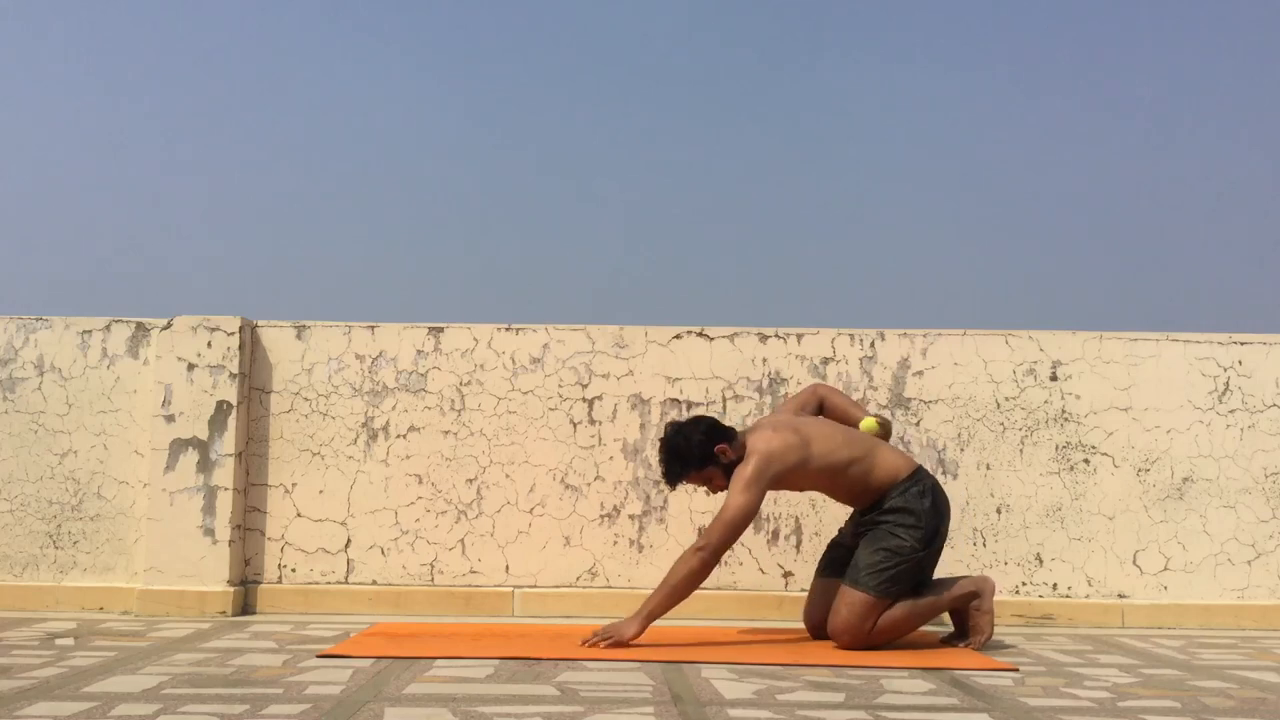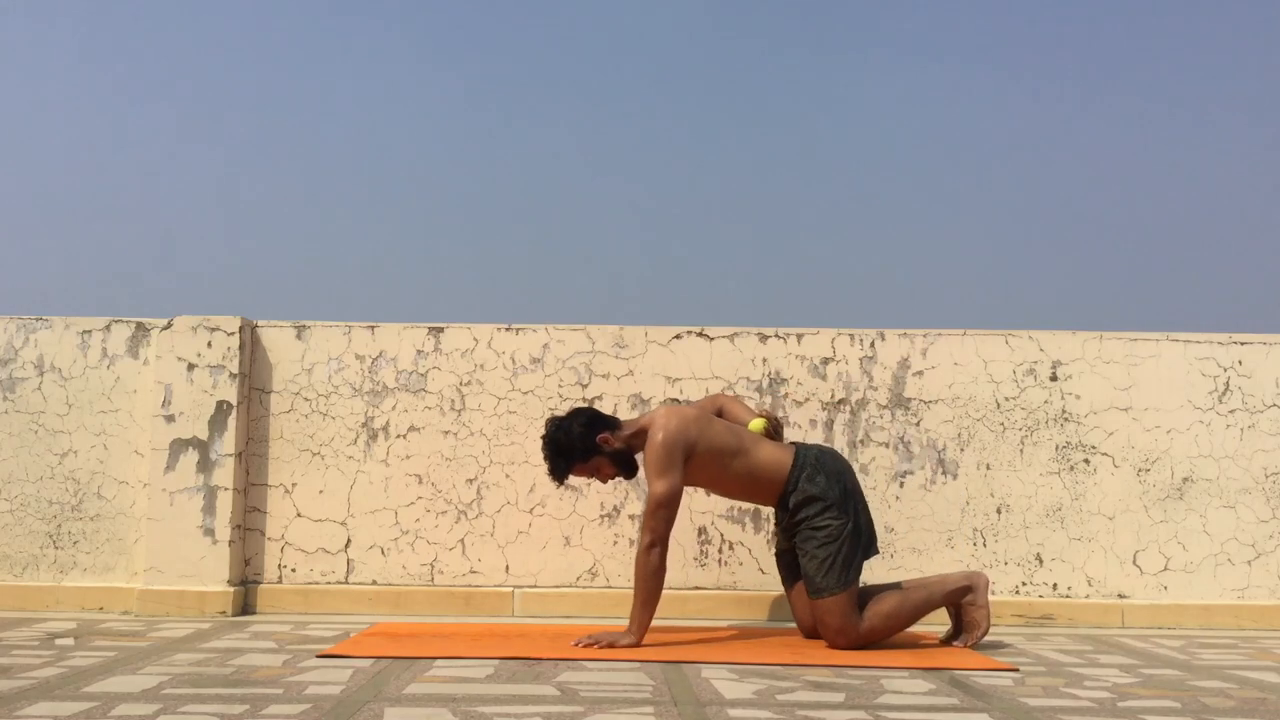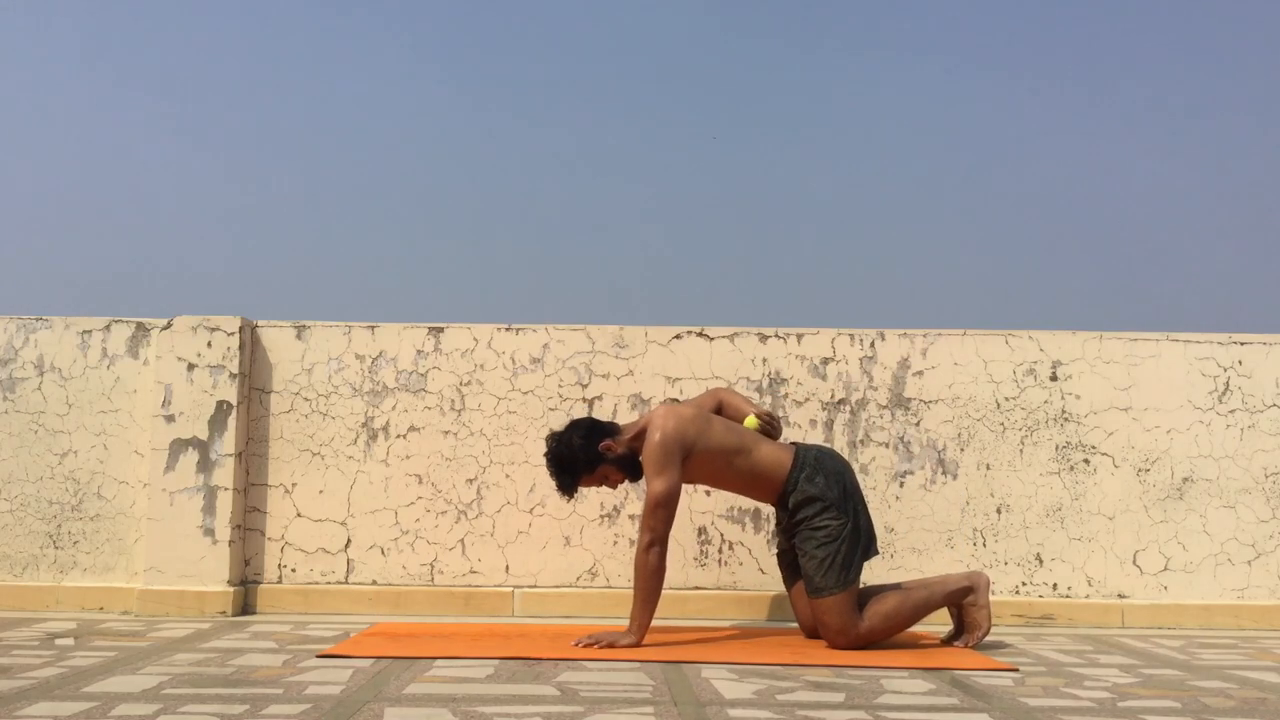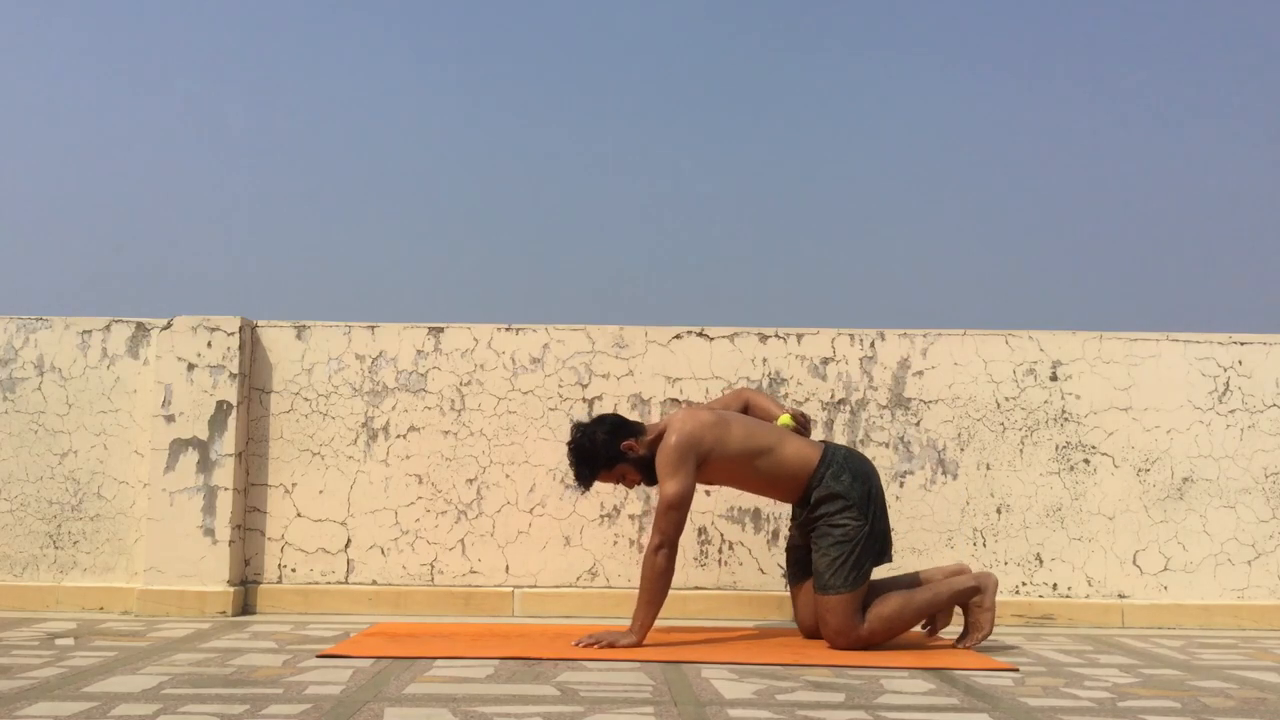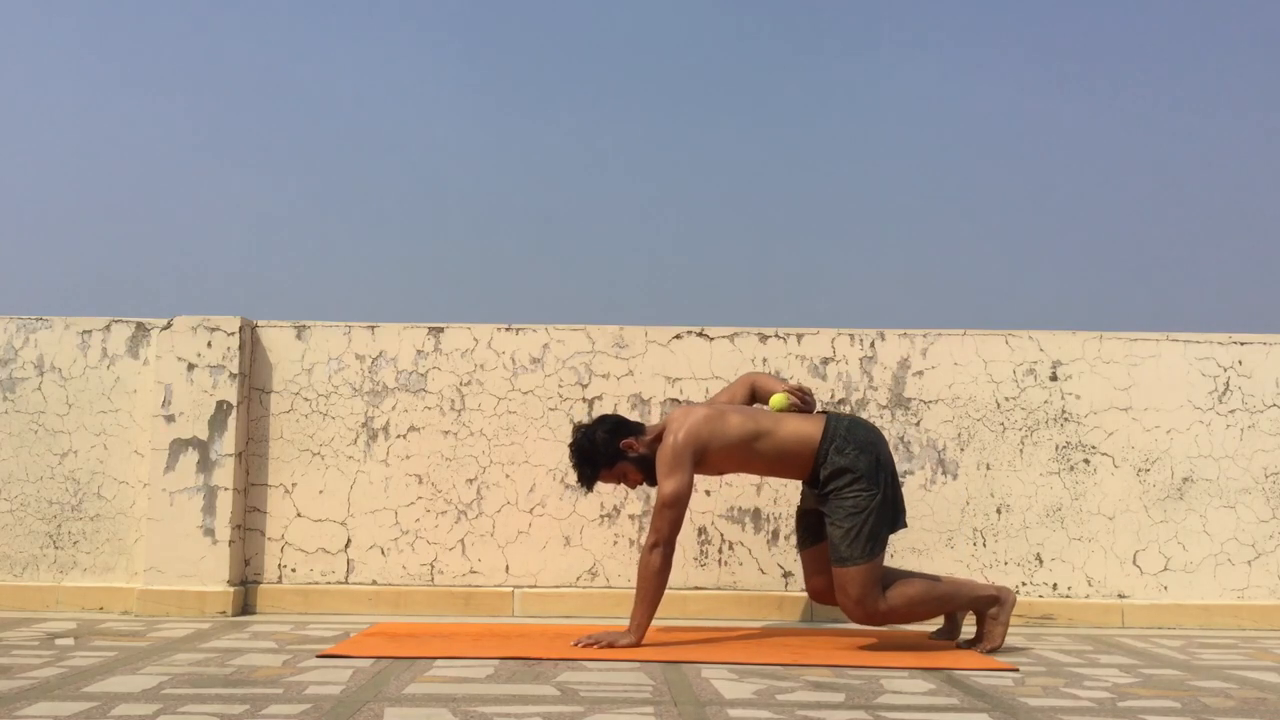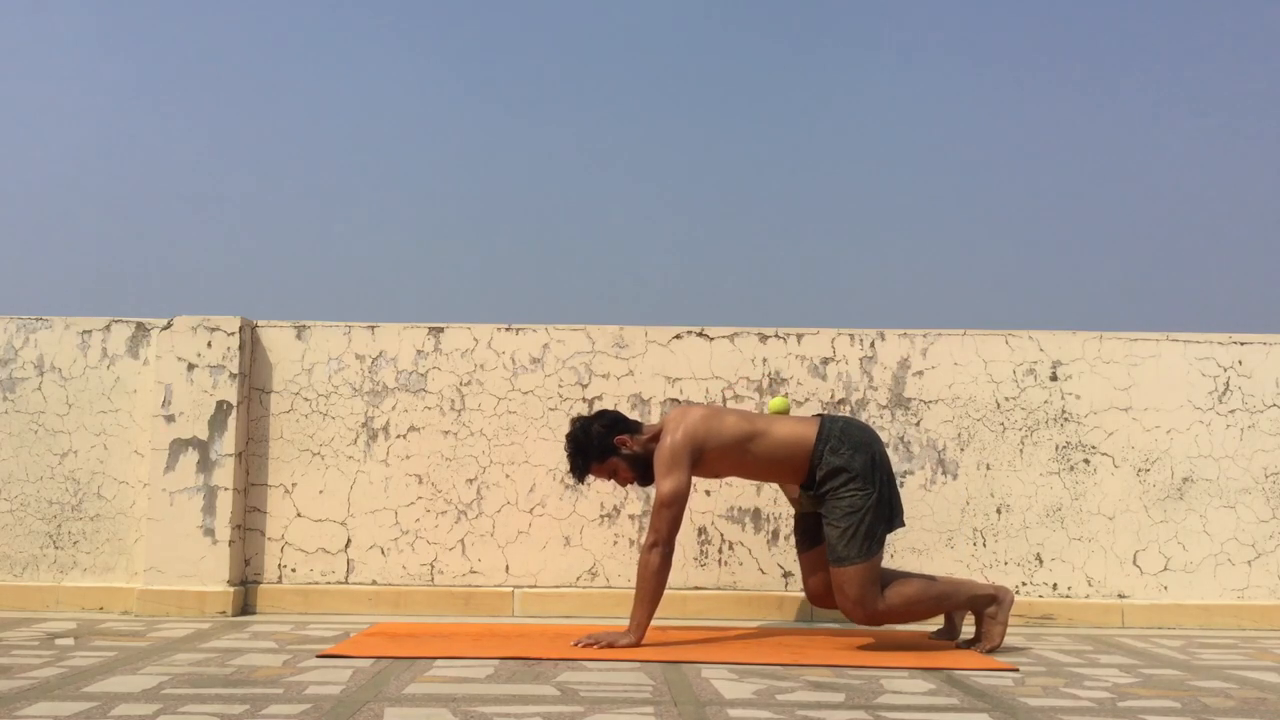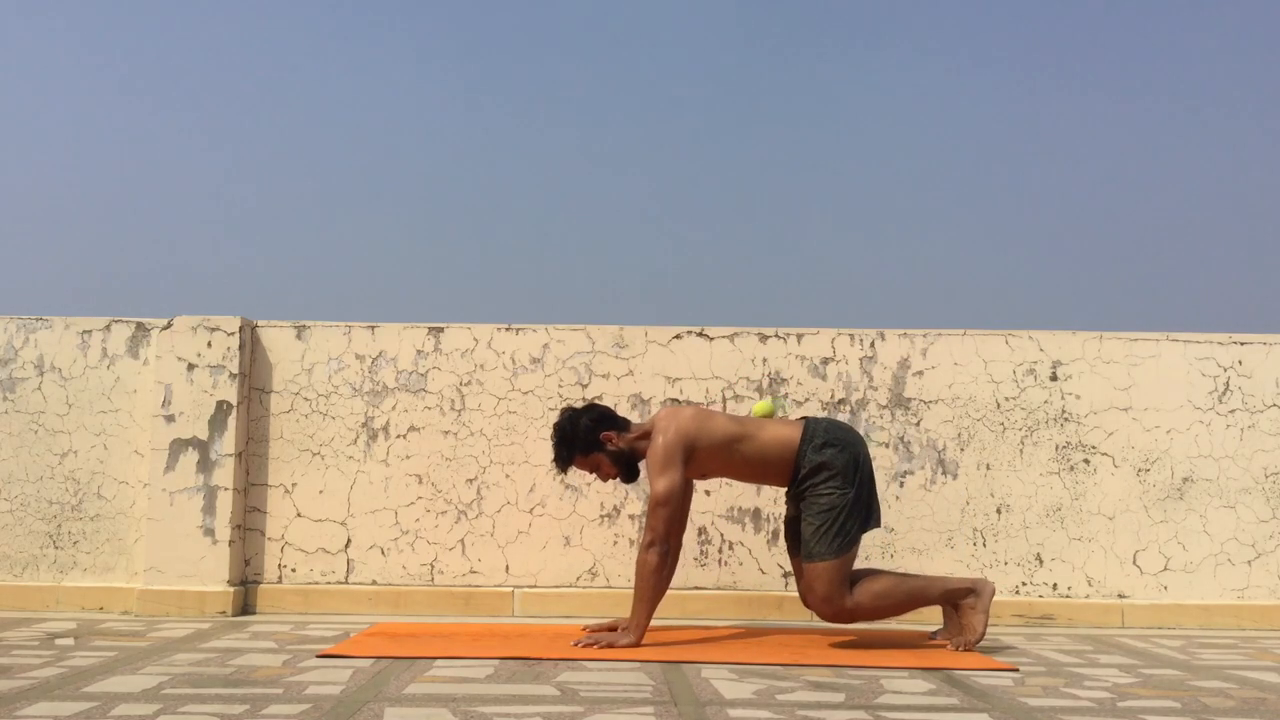
dt=0.7s
person 1, frame 1
left shoulder: (758, 459)
right shoulder: (769, 427)
left elbow: (705, 551)
right elbow: (818, 392)
left wrist: (639, 620)
right wrist: (866, 424)
left hip: (910, 505)
right hip: (875, 507)
left knee: (848, 632)
right knee: (817, 624)
left ankle: (966, 592)
right ankle: (945, 593)
person 1, frame 2
left shoulder: (662, 437)
right shoulder: (664, 426)
left elbow: (653, 543)
right elbow: (719, 401)
left wrist: (633, 633)
right wrist: (757, 424)
left hip: (818, 486)
right hip: (798, 495)
left knee: (845, 634)
right knee: (814, 624)
left ankle: (962, 587)
right ankle: (946, 591)
person 1, frame 3
left shoulder: (659, 439)
right shoulder: (664, 426)
left elbow: (652, 543)
right elbow: (717, 395)
left wrist: (634, 632)
right wrist: (753, 414)
left hip: (818, 486)
right hip: (800, 494)
left knee: (845, 634)
right knee: (815, 624)
left ankle: (963, 586)
right ankle: (946, 590)
person 1, frame 4
left shoulder: (674, 444)
right shoulder: (685, 426)
left elbow: (663, 545)
right elbow: (744, 396)
left wrist: (635, 633)
right wrist: (782, 417)
left hip: (841, 486)
right hip: (818, 493)
left knee: (846, 634)
right knee: (814, 624)
left ankle: (970, 587)
right ankle: (942, 579)
person 1, frame 5
left shoulder: (675, 443)
right shoulder: (692, 424)
left elbow: (658, 545)
right elbow: (749, 381)
left wrist: (633, 633)
right wrist: (786, 392)
left hip: (850, 456)
right hip: (830, 463)
left knee: (865, 607)
right knee: (825, 589)
left ankle: (988, 597)
right ankle: (952, 594)
person 1, frame 6
left shoulder: (672, 443)
right shoulder: (686, 433)
left elbow: (658, 545)
left wrist: (634, 633)
right wrist: (801, 500)
left hip: (846, 457)
right hip: (826, 465)
left knee: (863, 607)
right knee: (822, 592)
left ankle: (986, 596)
right ankle: (951, 596)
person 1, frame 7
left shoulder: (664, 442)
right shoulder: (672, 444)
left elbow: (654, 544)
right elbow: (670, 542)
left wrist: (635, 633)
right wrist: (637, 616)
left hip: (830, 456)
right hip: (814, 465)
left knee: (833, 604)
right knee: (818, 593)
left ankle: (964, 590)
right ankle: (945, 595)
